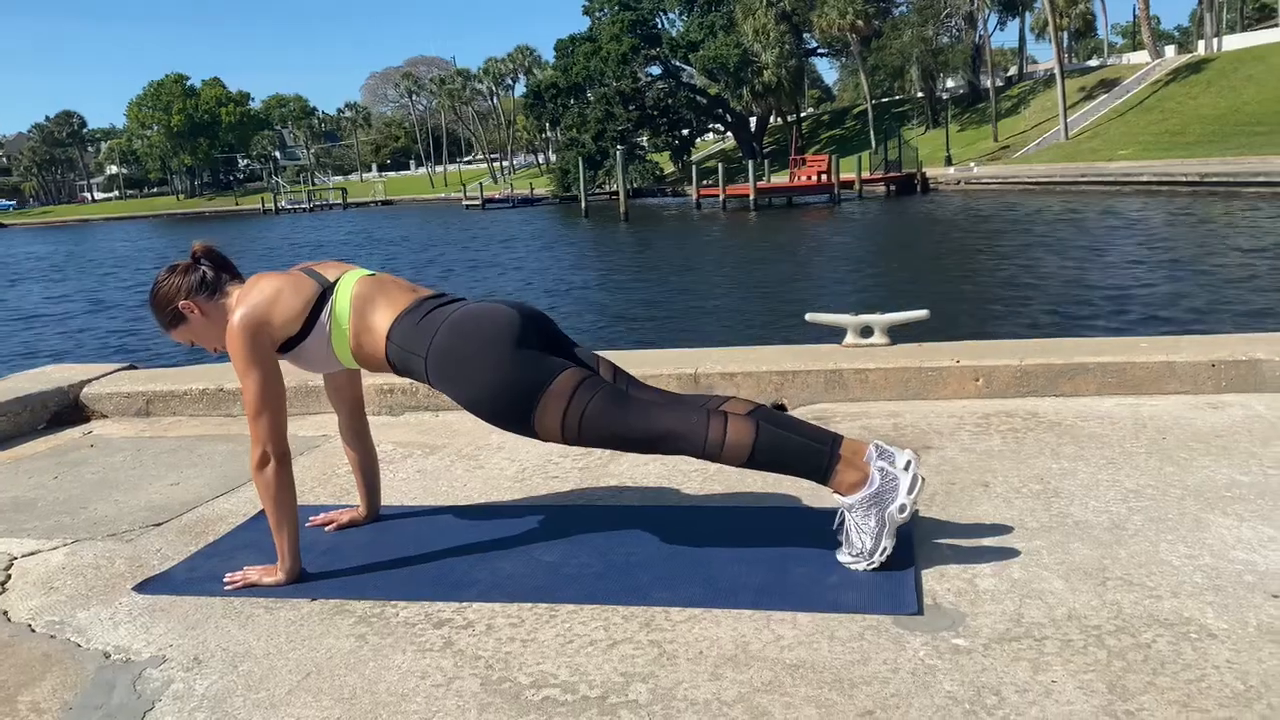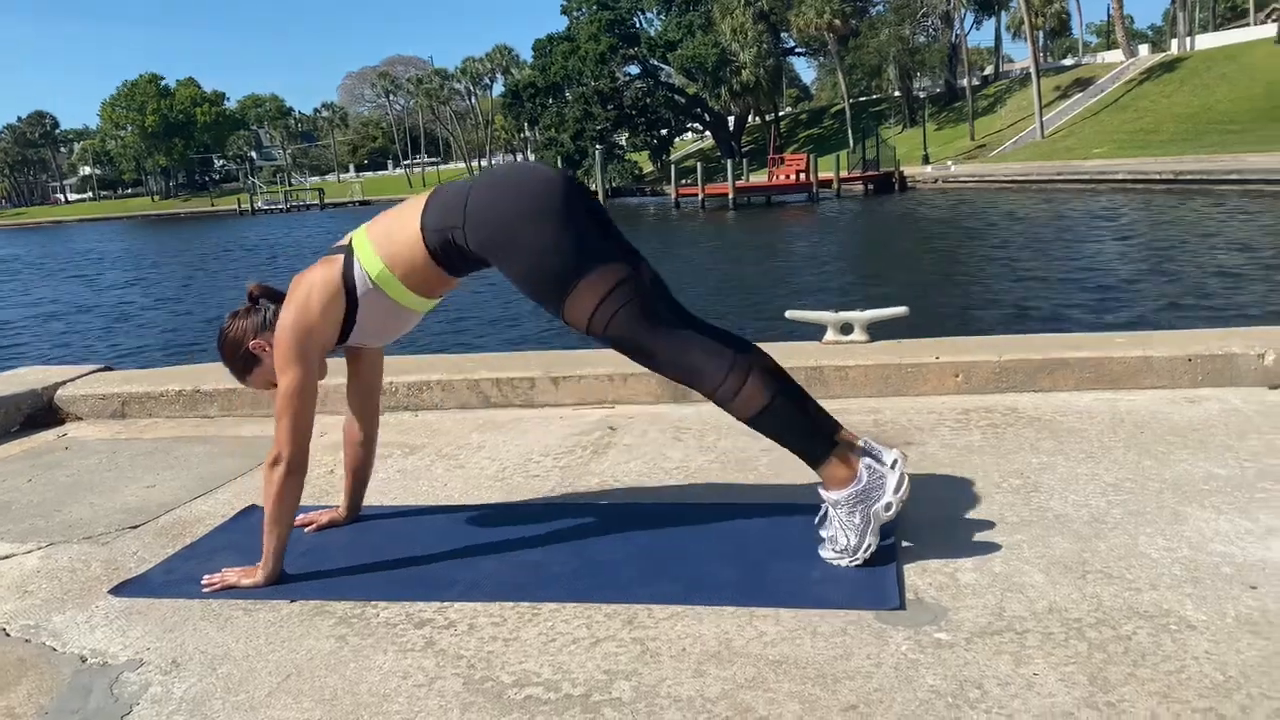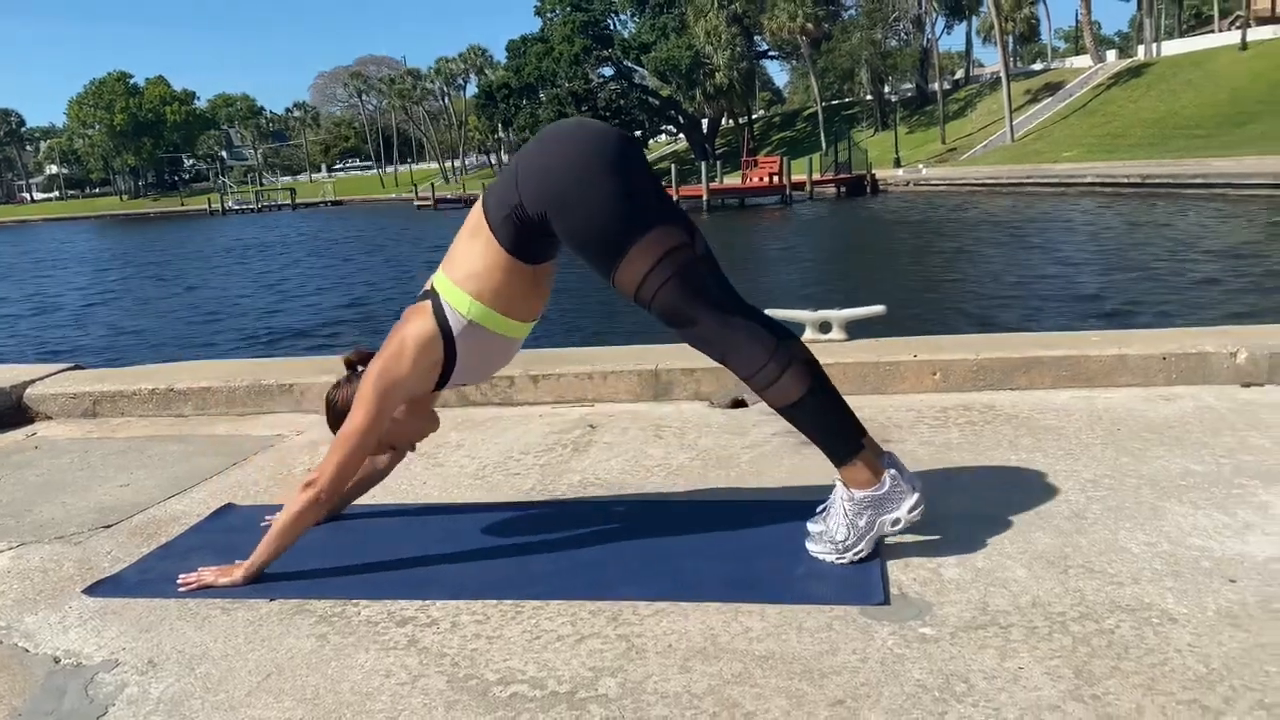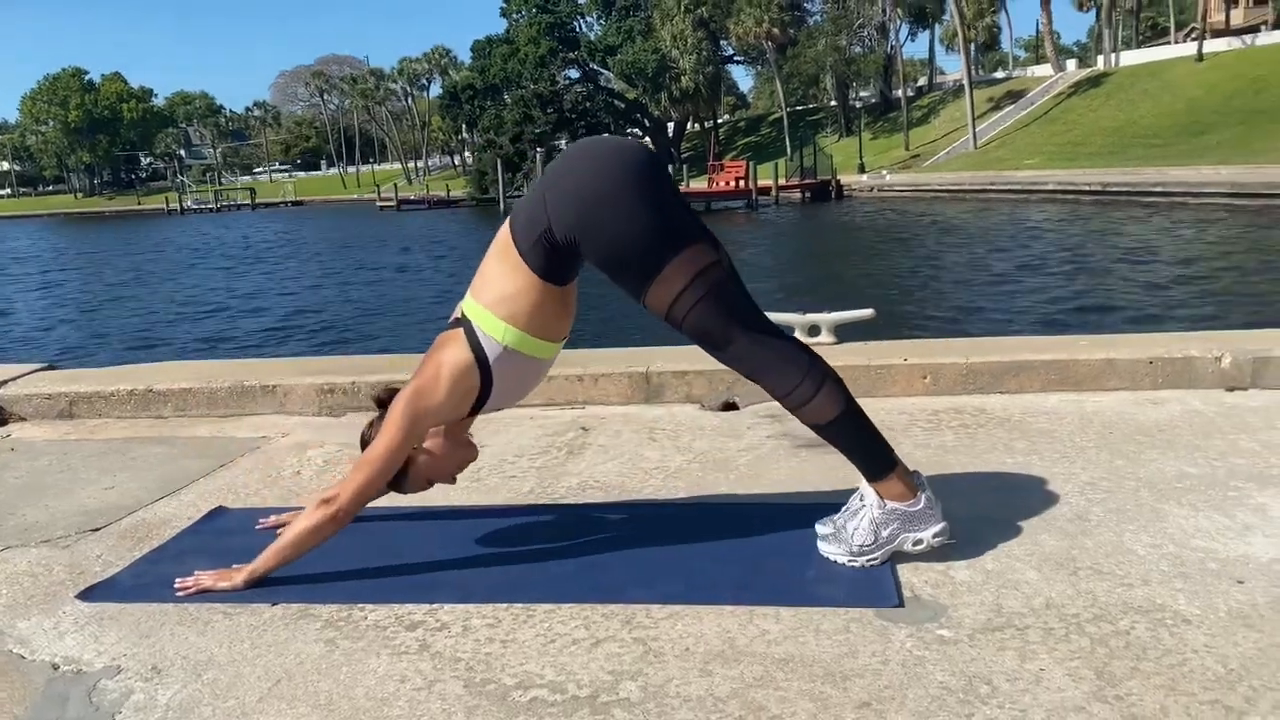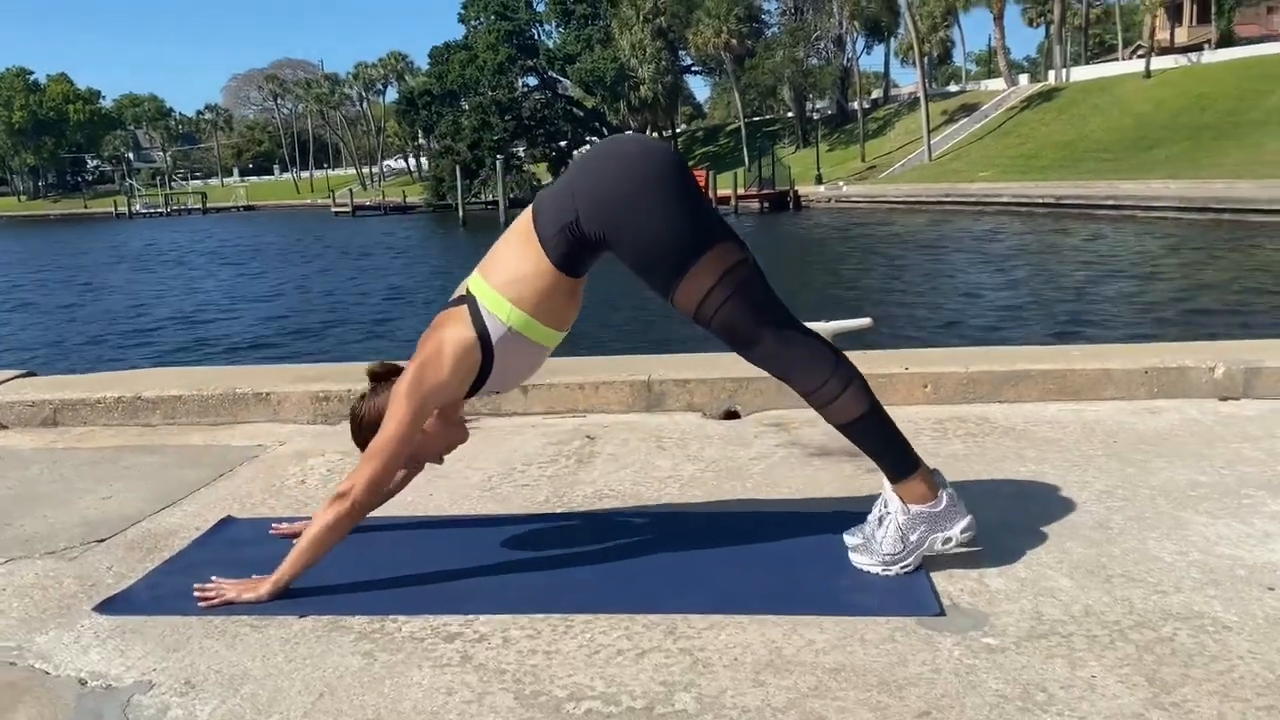
dt=0.5s
person 1, frame 1
left shoulder: (246, 318)
right shoulder: (297, 290)
left elbow: (269, 452)
right elbow: (350, 411)
left wrist: (286, 564)
right wrist: (368, 505)
left hip: (471, 357)
right hip: (496, 325)
left knee: (647, 423)
right knee: (652, 405)
left ankle: (858, 470)
right ankle: (856, 462)
person 1, frame 2
left shoulder: (304, 318)
right shoulder: (346, 310)
left elbow: (284, 458)
right elbow: (362, 418)
left wrist: (267, 566)
right wrist: (349, 506)
left hip: (509, 213)
right hip: (525, 198)
left knee: (663, 342)
right knee: (675, 332)
left ankle: (847, 474)
right ankle: (849, 454)
person 1, frame 3
left shoulder: (398, 371)
right shoulder: (413, 362)
left elbow: (322, 480)
right elbow: (379, 458)
left wrist: (248, 568)
right wrist: (328, 509)
left hip: (568, 171)
right hip: (576, 165)
left knee: (712, 321)
right knee: (718, 314)
left ankle: (869, 478)
right ankle: (863, 467)
person 1, frame 4
left shoulder: (431, 398)
right shoulder: (446, 384)
left elbow: (341, 502)
left wrist: (246, 573)
right wrist: (316, 513)
left hip: (593, 194)
right hip: (600, 185)
left knee: (739, 338)
right knee: (741, 334)
left ankle: (901, 499)
right ankle: (887, 486)
person 1, frame 5
left shoulder: (430, 376)
right shoulder: (442, 364)
left elbow: (355, 492)
right elbow: (374, 486)
left wrist: (269, 584)
right wrist: (334, 517)
left hip: (618, 193)
right hip: (621, 182)
left knee: (767, 335)
right knee: (767, 333)
left ankle: (923, 498)
right ankle: (911, 488)
